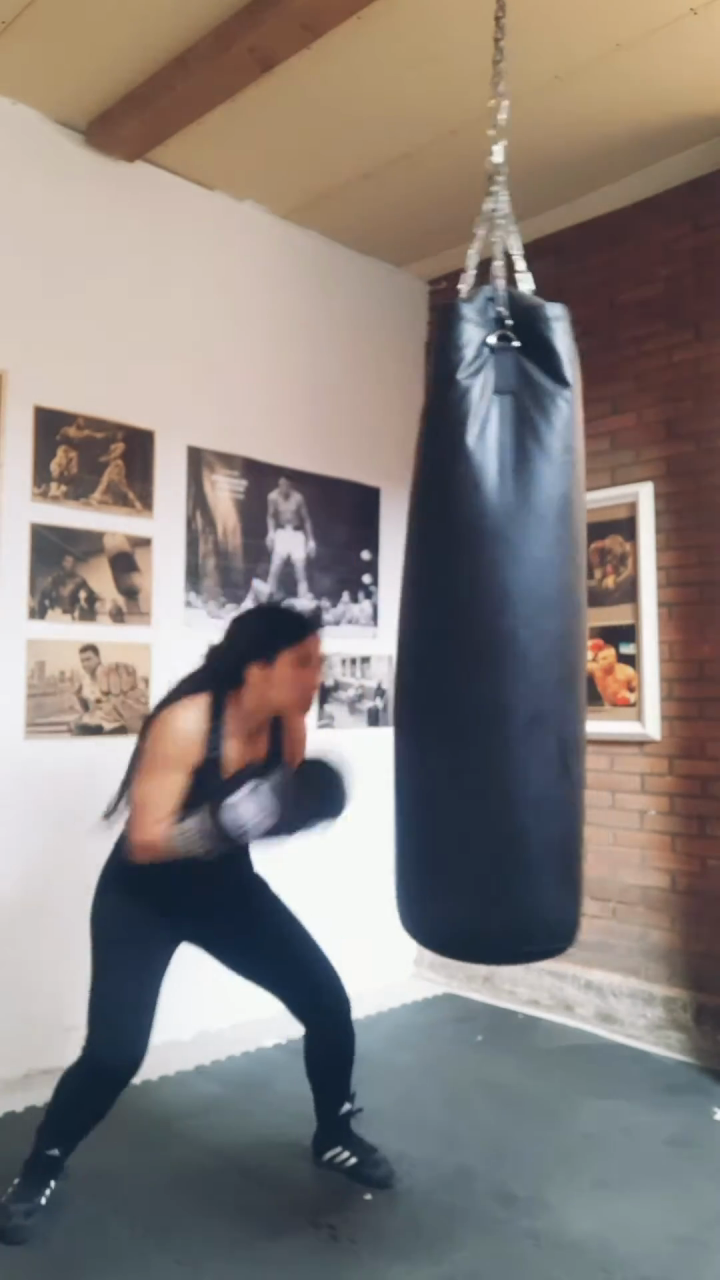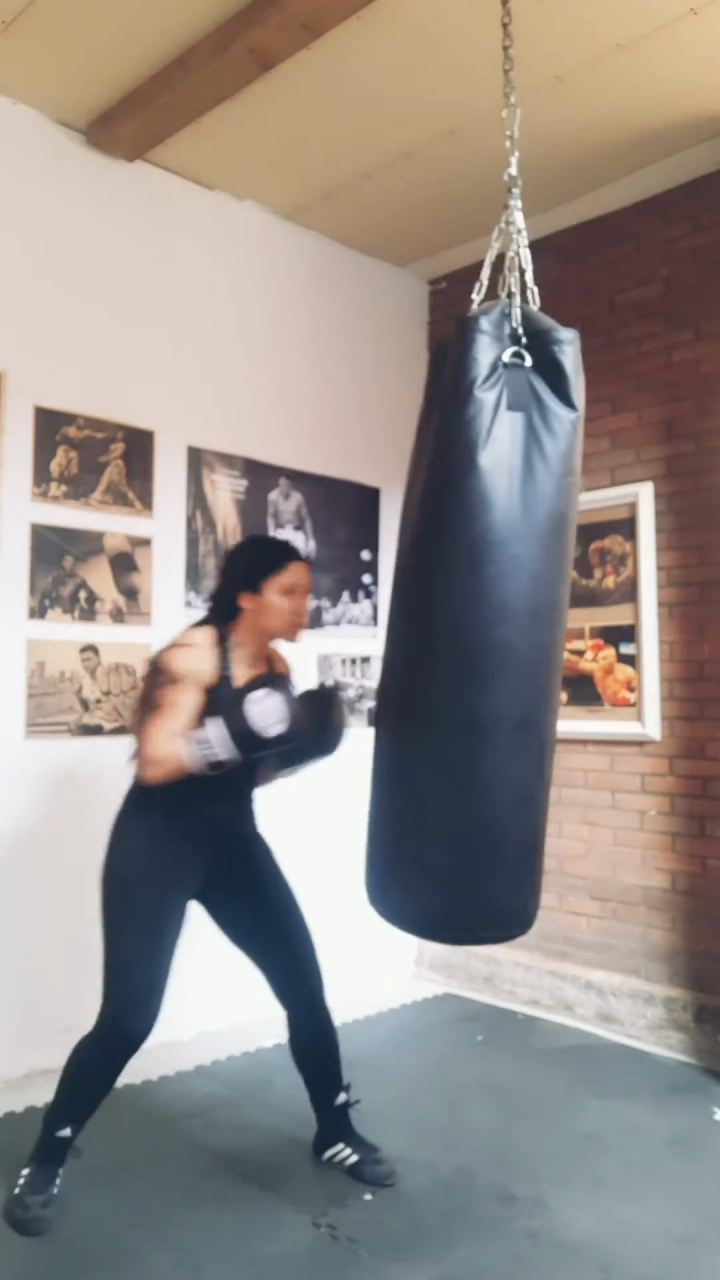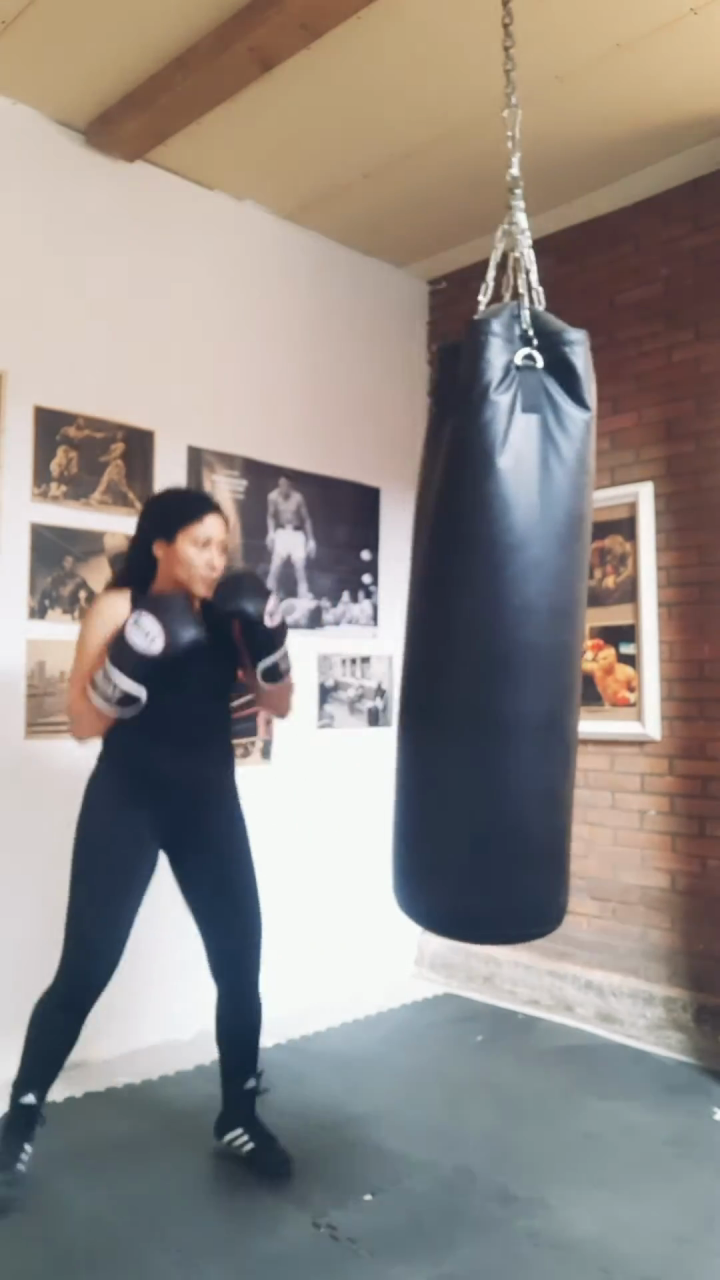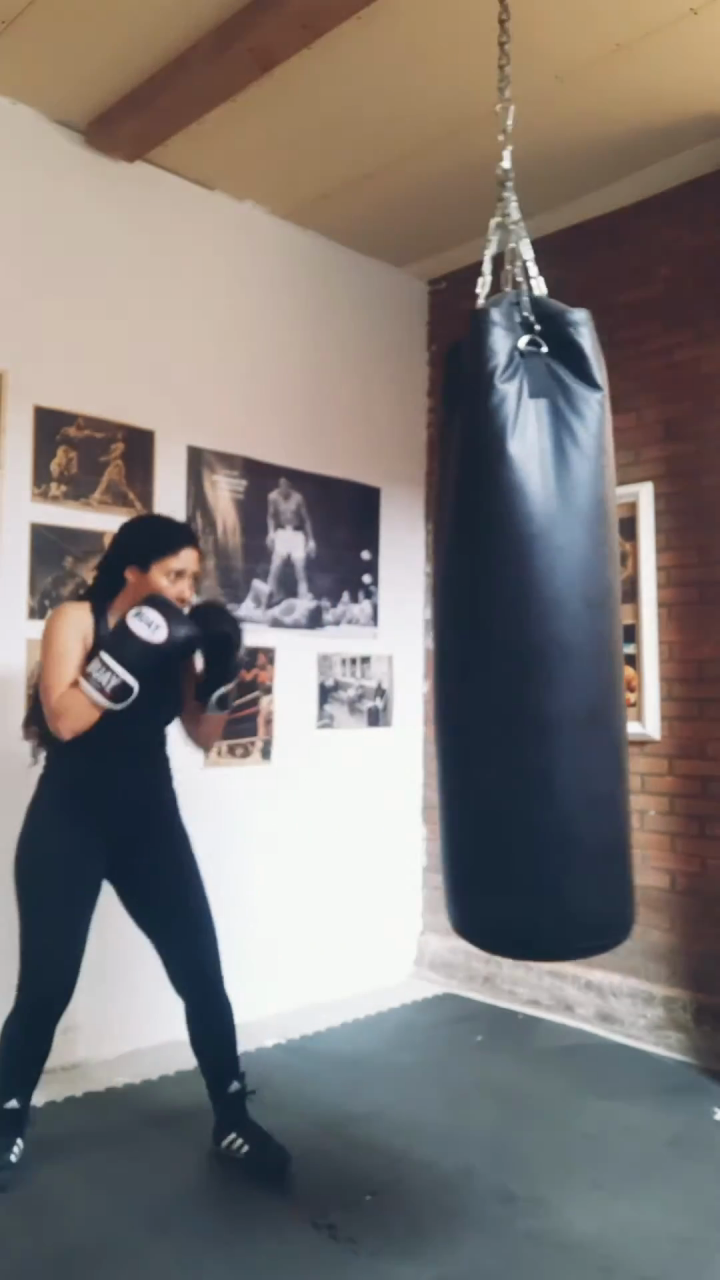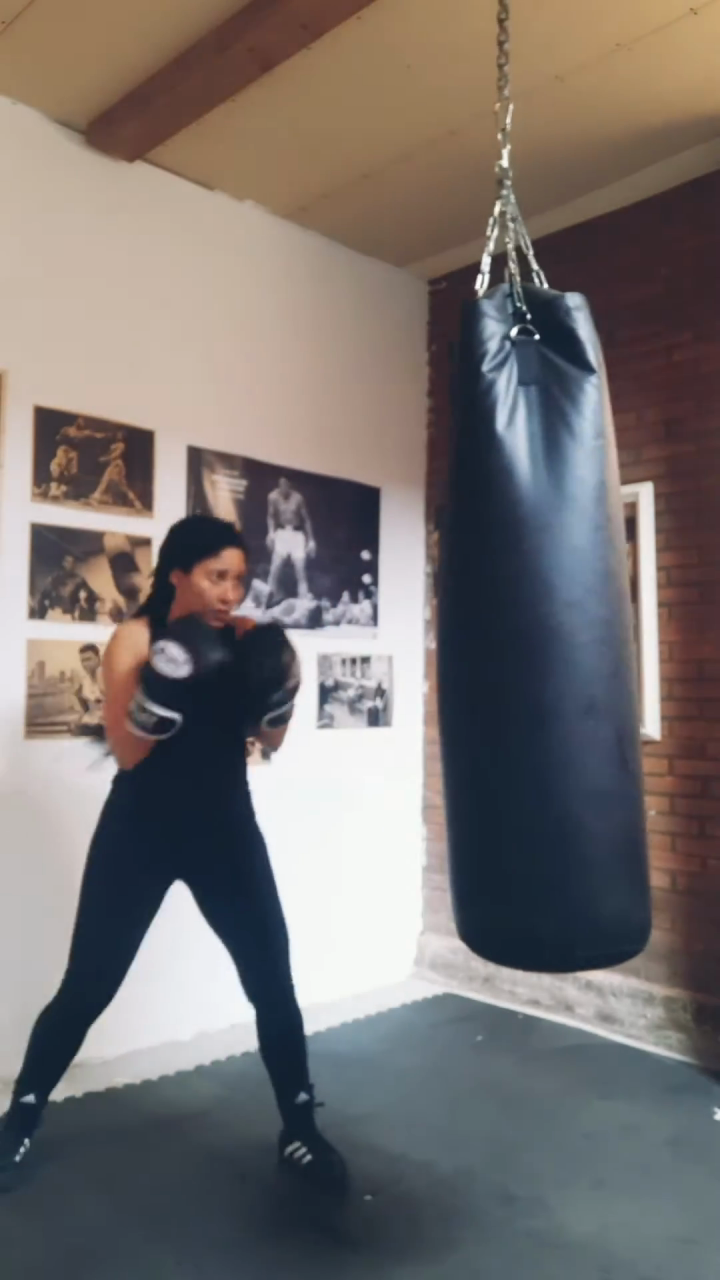
dt=0.5s
person 1, frame 1
left shoulder: (288, 728)
right shoulder: (186, 723)
left elbow: (282, 812)
right elbow: (145, 843)
left wrist: (305, 803)
right wrist: (227, 821)
left hip: (229, 892)
right hip: (142, 902)
left knee: (330, 1005)
right knee: (114, 1055)
left ankle: (335, 1135)
person 1, frame 2
left shoulder: (275, 669)
right shoulder: (196, 654)
right elbow: (155, 764)
right wrist: (239, 732)
left hip: (232, 840)
right hip: (156, 842)
left knee: (306, 987)
right knee: (128, 1017)
left ankle: (335, 1133)
person 1, frame 3
left shoulder: (228, 609)
right shoulder: (117, 610)
left elbow: (278, 707)
right elbow: (85, 724)
left wrist: (268, 637)
right wrist: (136, 659)
left hip: (209, 802)
right hip: (127, 802)
left knee: (240, 968)
right knee: (85, 972)
left ankle: (239, 1118)
person 1, frame 4
left shoulder: (176, 635)
right shoulder: (76, 621)
left elbow: (206, 735)
right elbow: (64, 720)
left wrist: (221, 669)
right wrist: (129, 651)
left hip: (150, 823)
right hip: (67, 826)
left knee: (202, 976)
left ankle: (232, 1121)
person 1, frame 5
left shoulder: (245, 638)
right shoulder: (135, 639)
left elbow: (271, 737)
right elbow: (126, 752)
left wrist: (275, 680)
right wrist: (168, 681)
left hip: (224, 827)
right hip: (140, 830)
left knee: (272, 982)
right knee: (87, 986)
left ankle: (300, 1129)
